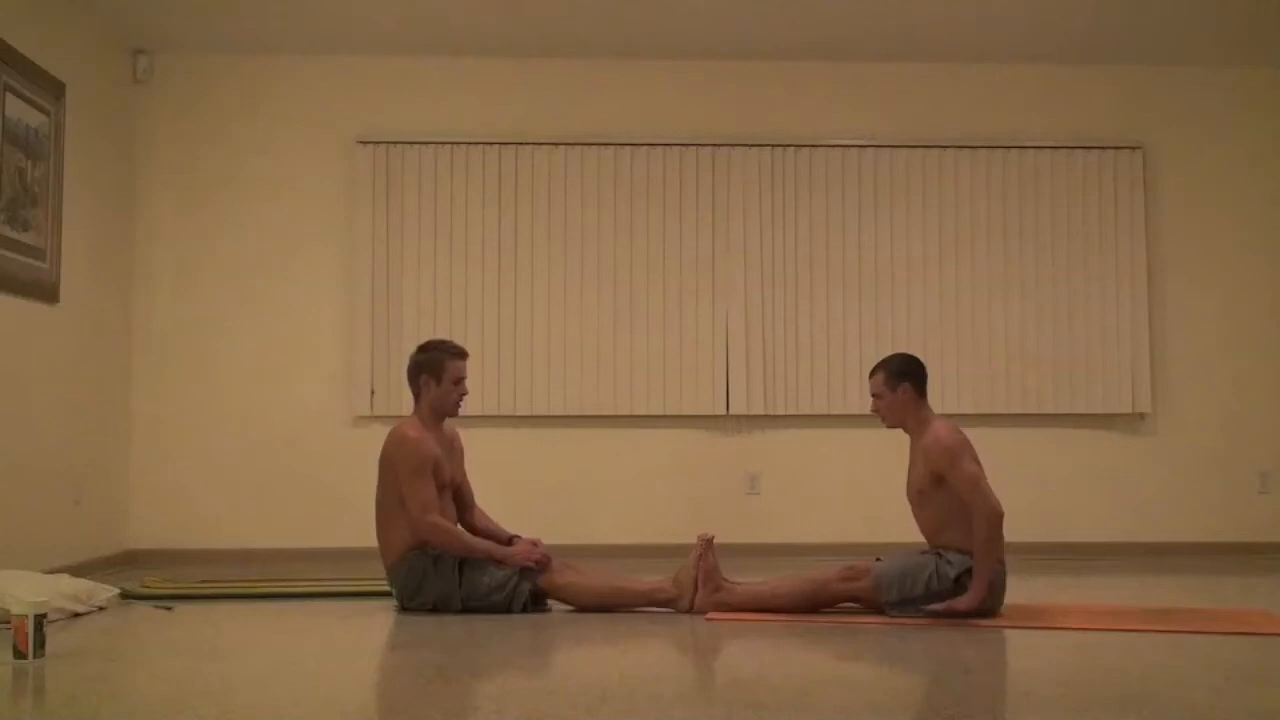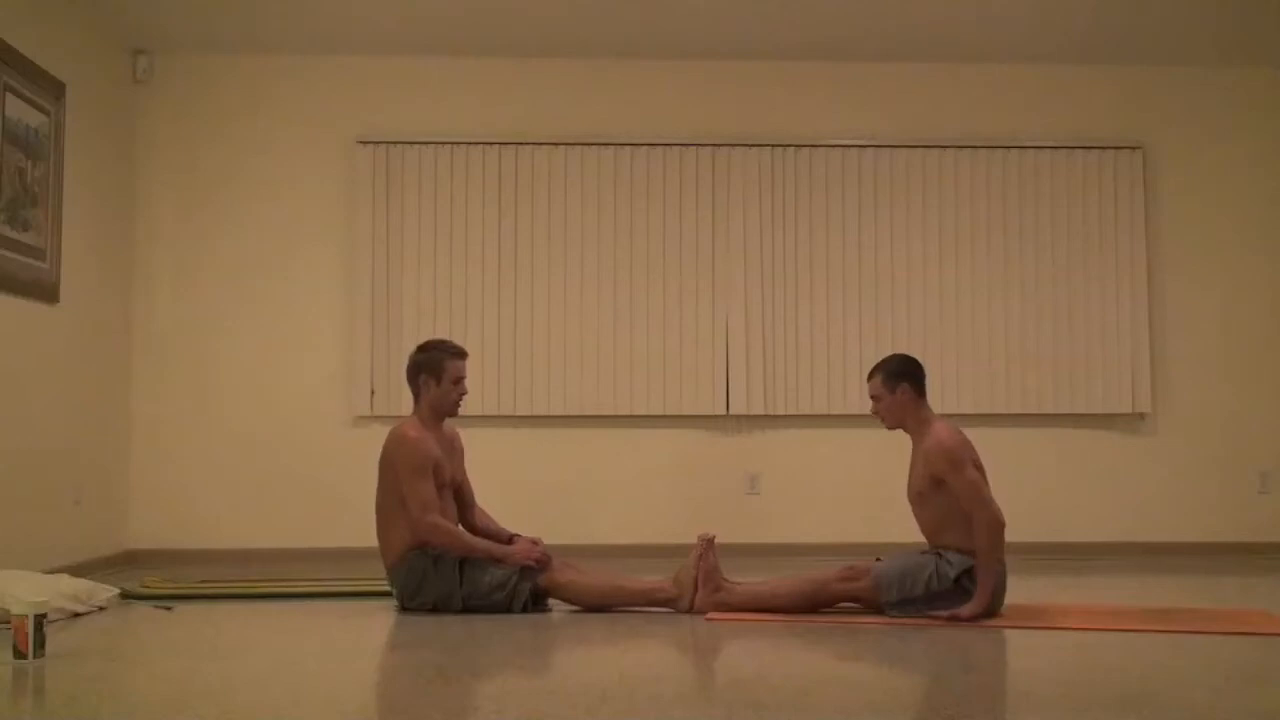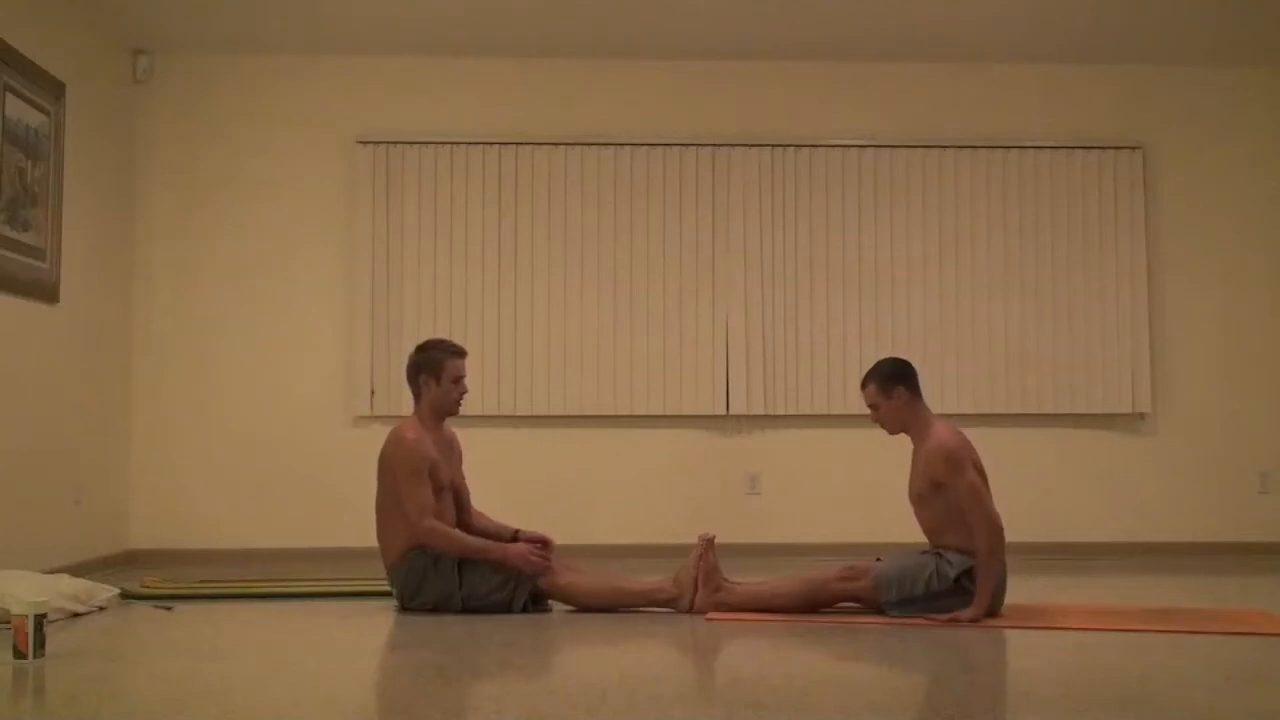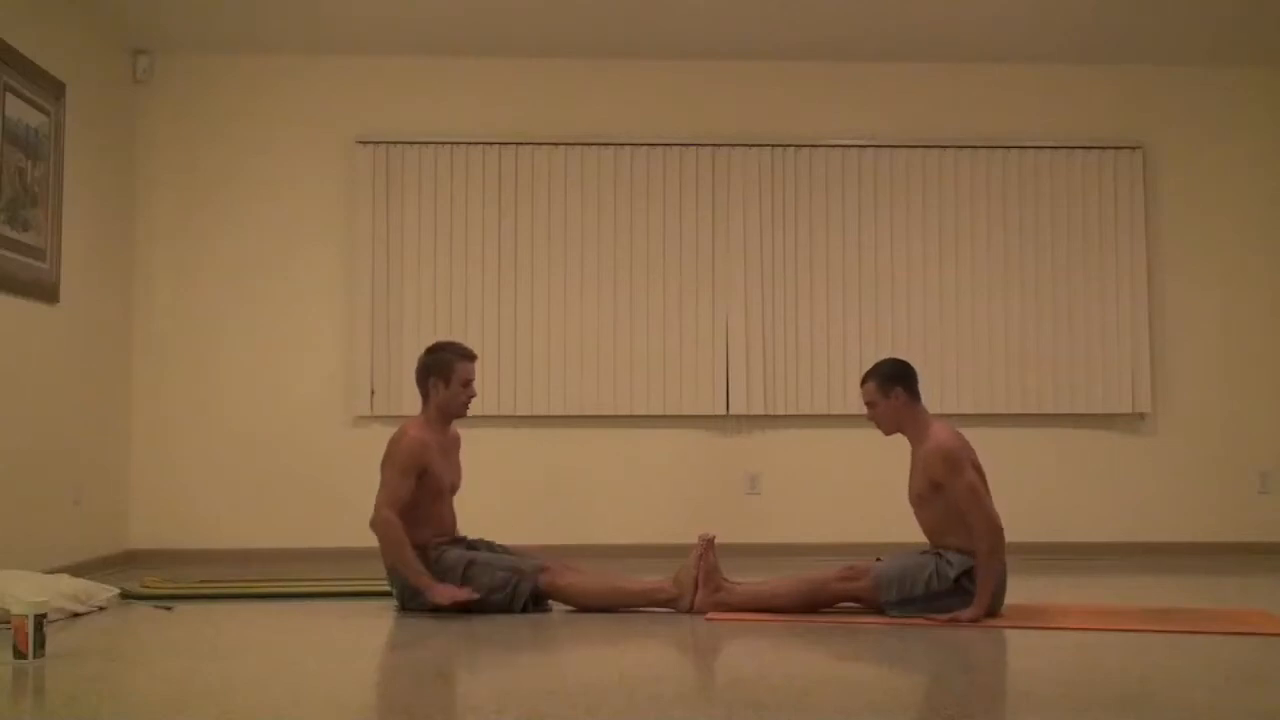
dt=0.3s
person 1, frame 1
left shoulder: (449, 437)
right shoulder: (411, 441)
left elbow: (469, 512)
right elbow: (428, 524)
left wrist: (512, 541)
right wrist: (504, 553)
left hip: (443, 559)
right hip: (421, 570)
left knee: (549, 566)
right knee: (544, 574)
left ankle: (668, 590)
right ankle: (672, 593)
person 1, frame 2
left shoulder: (449, 438)
right shoulder: (410, 441)
left elbow: (470, 512)
right elbow: (429, 525)
left wrist: (512, 540)
right wrist: (504, 552)
left hip: (442, 559)
right hip: (420, 571)
left knee: (548, 564)
right knee: (545, 573)
left ankle: (668, 590)
right ankle: (672, 593)
person 1, frame 3
left shoulder: (447, 439)
right shoulder: (410, 442)
right elbow: (424, 527)
left wrist: (516, 536)
right wrist: (502, 553)
left hip: (443, 559)
right hip: (421, 571)
left knee: (550, 566)
right knee: (545, 575)
left ankle: (669, 591)
right ankle: (673, 593)
person 1, frame 4
left shoulder: (449, 437)
right shoulder: (414, 442)
right elbow: (383, 518)
right wrist: (429, 587)
left hip: (447, 552)
right hip: (423, 565)
left knee: (552, 568)
right knee: (546, 576)
left ankle: (669, 590)
right ankle: (671, 594)
person 2, frame 1
left shoulder: (939, 442)
right shoulder: (924, 441)
left elbow: (990, 510)
left wrist: (976, 593)
left hip: (963, 573)
right hip: (951, 566)
left knee: (849, 580)
right knee: (854, 576)
left ankle: (725, 596)
right ankle: (729, 592)
person 2, frame 2
left shoulder: (940, 445)
right shoulder: (926, 442)
left elbow: (991, 520)
left wrist: (980, 601)
left hip: (966, 576)
right hip: (952, 566)
left knee: (848, 581)
right knee: (852, 575)
left ankle: (724, 597)
right ankle: (728, 592)
person 2, frame 3
left shoulder: (941, 446)
right shoulder: (927, 443)
left elbow: (990, 525)
left wrist: (980, 604)
left hip: (965, 576)
right hip: (952, 567)
left knee: (848, 580)
right knee: (852, 576)
left ankle: (725, 596)
right ankle: (729, 592)
person 2, frame 4
left shoulder: (939, 447)
right shoulder: (925, 444)
left elbow: (989, 525)
left wrist: (980, 604)
left hip: (966, 575)
right hip: (951, 566)
left knee: (848, 580)
right knee: (851, 576)
left ankle: (725, 597)
right ankle: (729, 592)
